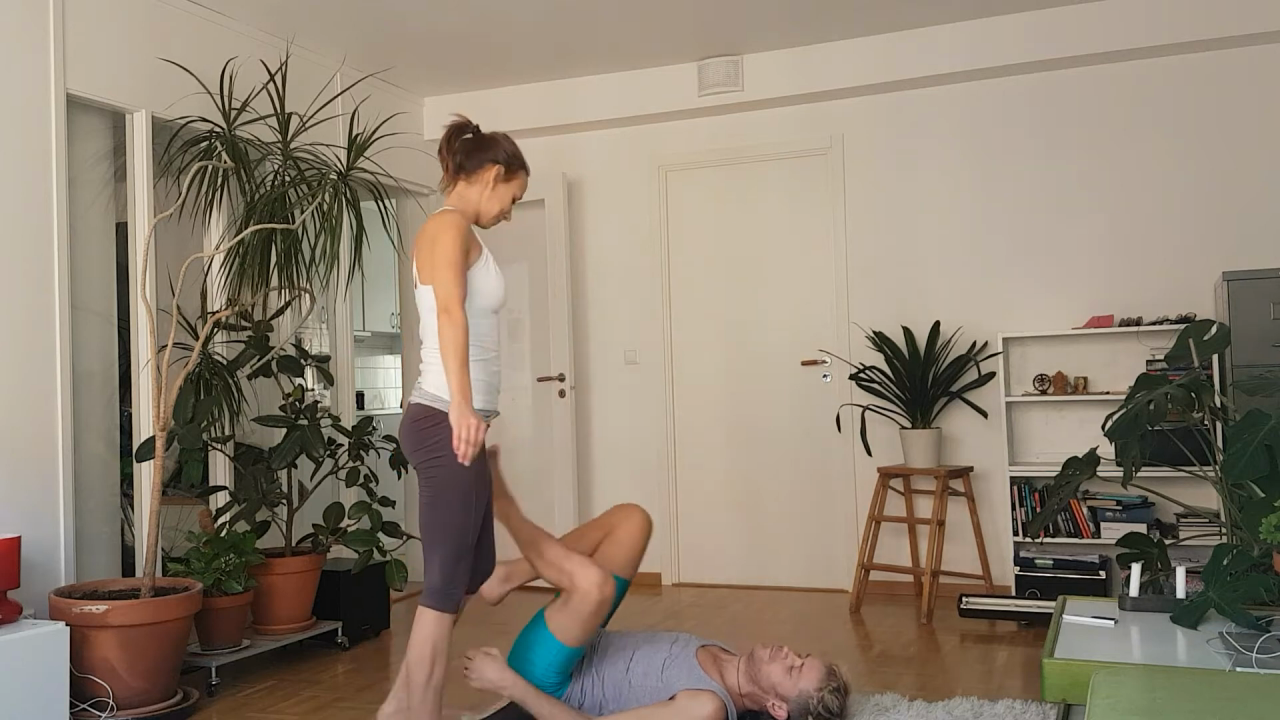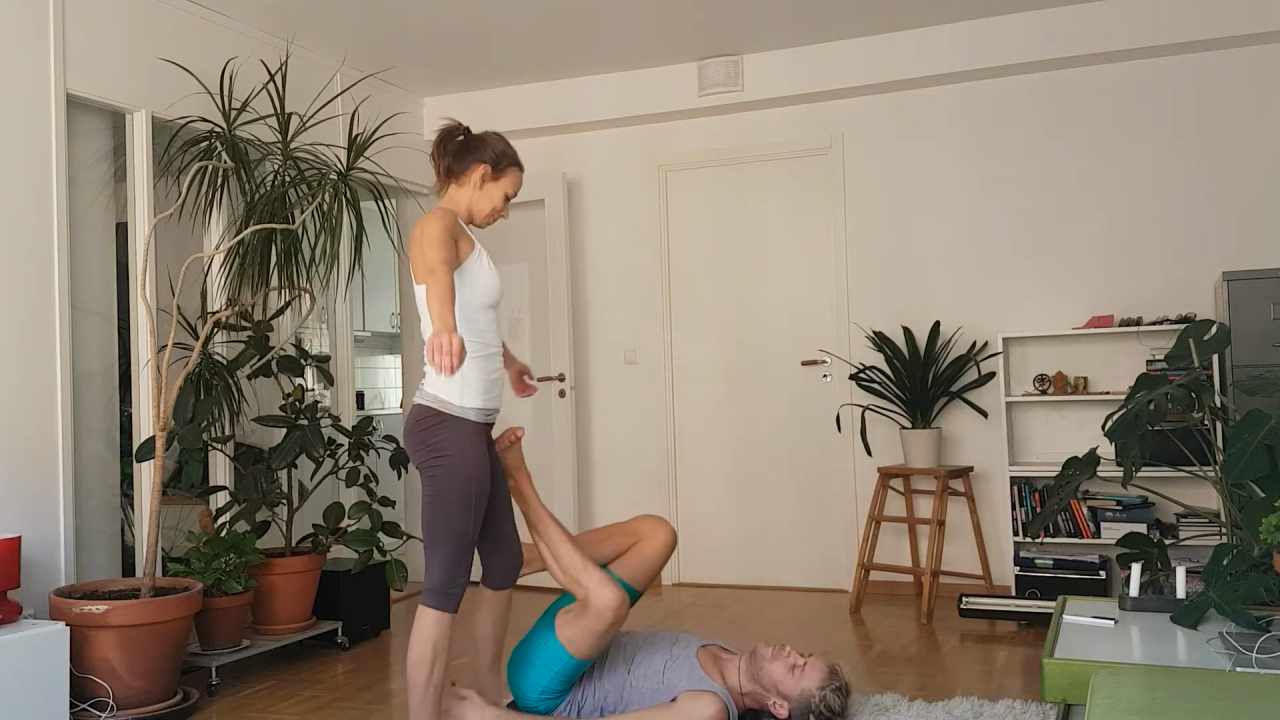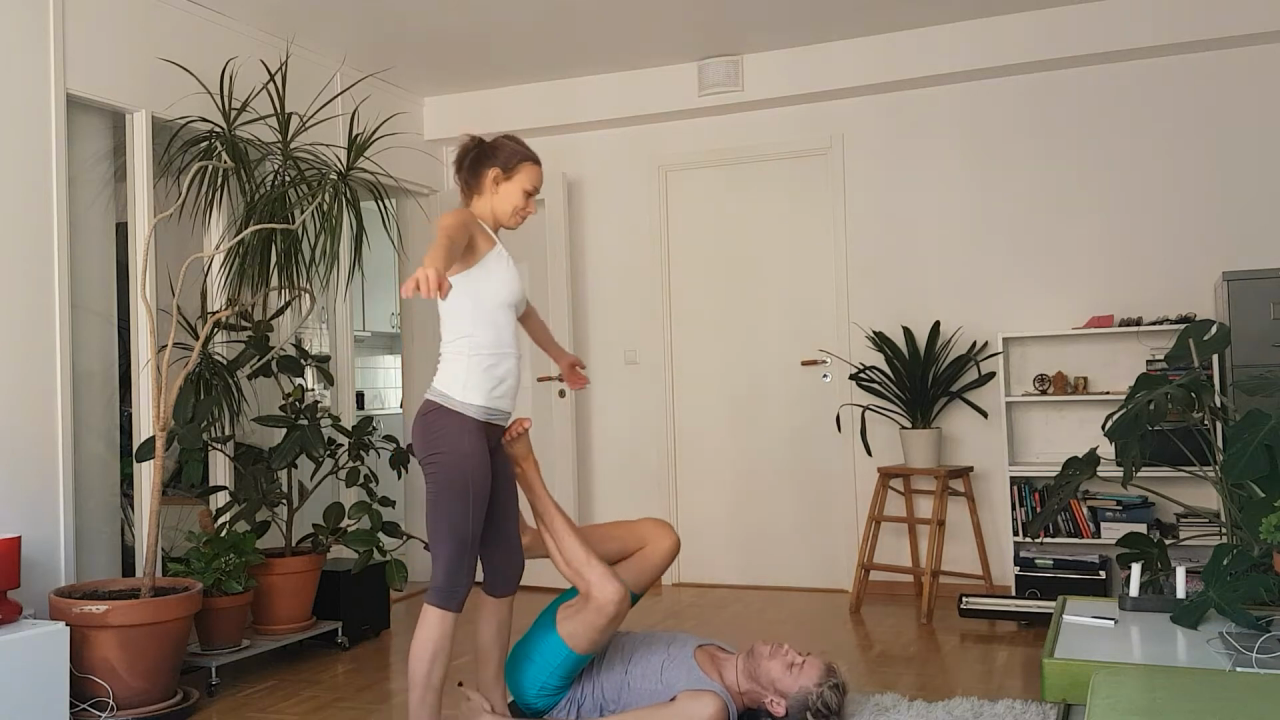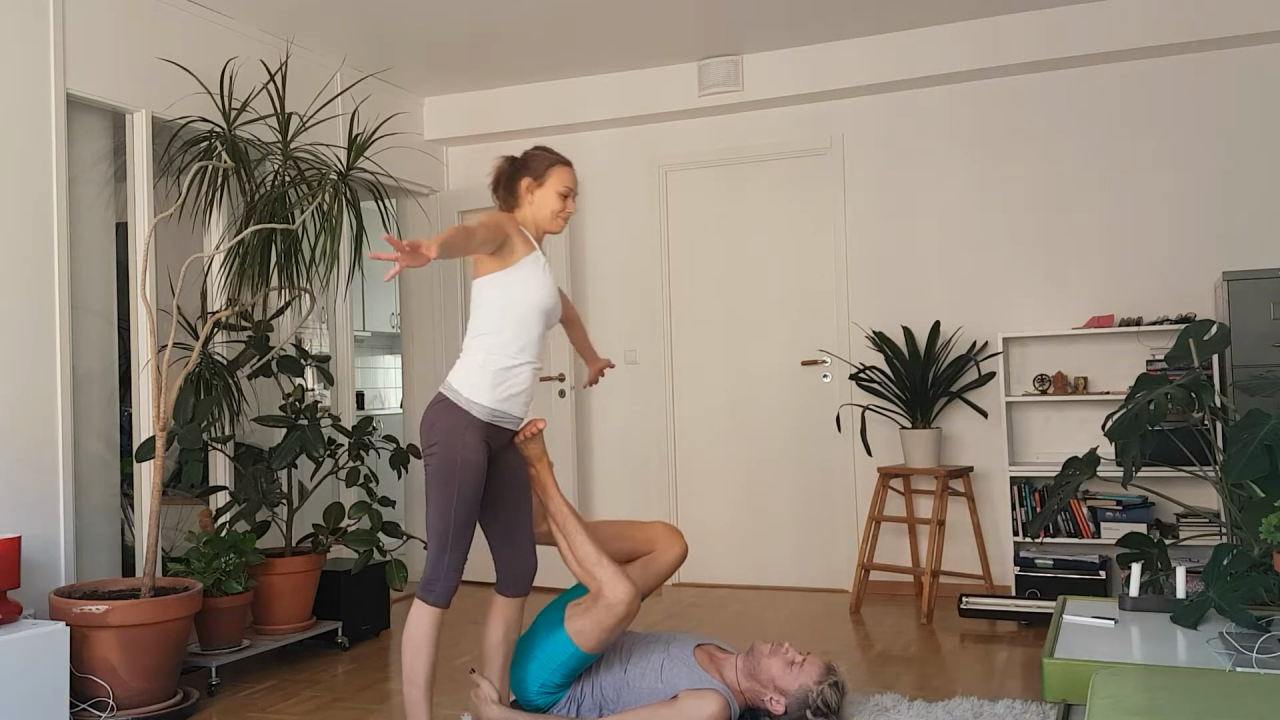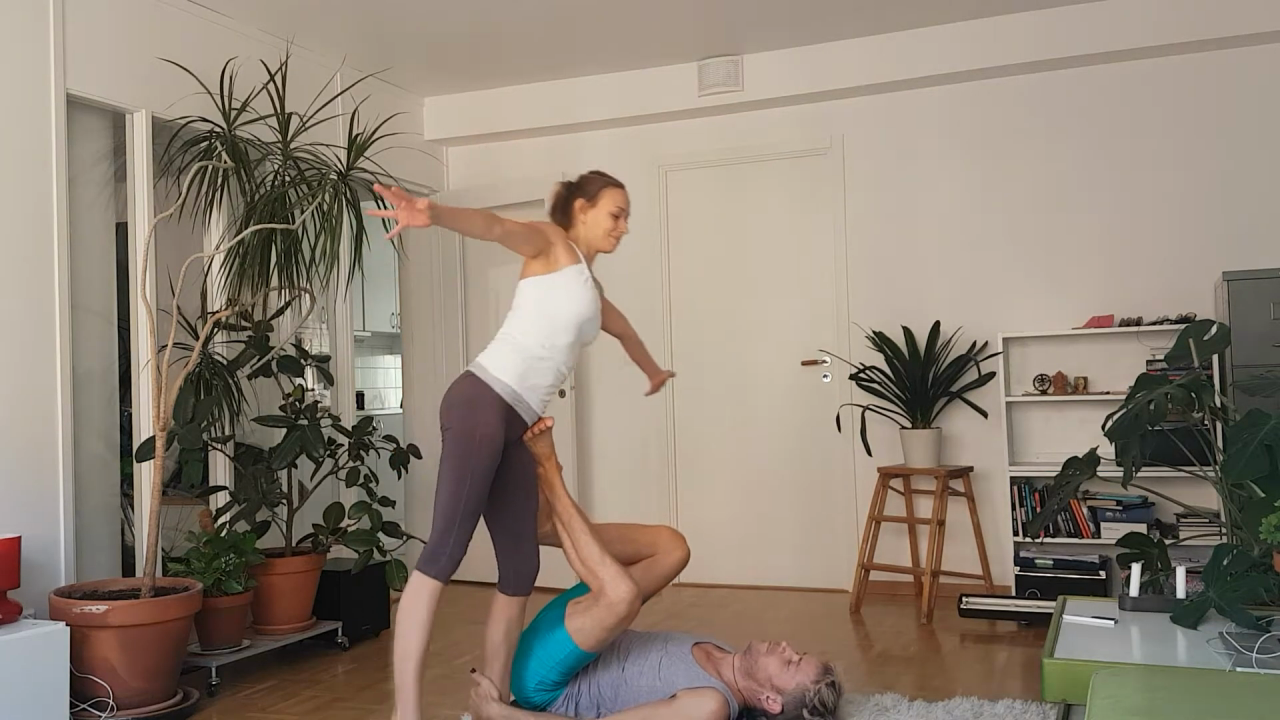
dt=0.3s
person 1, frame 1
left shoulder: (448, 231)
right shoulder: (451, 226)
right elbow: (451, 312)
right wrist: (460, 397)
left hip: (449, 421)
right hip: (444, 423)
left knee: (473, 567)
right knee: (447, 584)
person 1, frame 2
left shoulder: (459, 236)
right shoulder: (438, 224)
right elbow: (437, 278)
left wrist: (508, 361)
right wrist: (445, 327)
left hip: (470, 425)
right hip: (448, 423)
left knee: (504, 563)
right knee: (445, 583)
person 1, frame 3
left shoulder: (492, 247)
right shoulder: (464, 228)
left elbow: (519, 308)
right elbow: (445, 241)
left wrist: (561, 355)
right wrist: (433, 264)
left hip: (488, 429)
right hip: (453, 423)
left knee: (505, 573)
right knee: (452, 581)
person 1, frame 4
left shoulder: (536, 255)
right shoulder: (502, 232)
left elbow: (564, 309)
right elbow: (468, 234)
left wrist: (590, 355)
right wrist: (433, 247)
left hip: (502, 433)
right hip: (460, 420)
left knee: (518, 571)
right knee: (443, 576)
person 1, frame 5
left shoulder: (589, 283)
right shoulder: (550, 245)
left elbow: (618, 323)
right elbow: (494, 227)
left wrist: (652, 369)
right wrist: (434, 214)
left hip: (514, 426)
right hip: (482, 400)
left knee: (519, 571)
right knee: (445, 552)
person 2, frame 1
right shoulder: (733, 662)
left wrist: (509, 682)
left hip: (545, 684)
right hip: (580, 658)
left knee: (594, 581)
right knee: (631, 518)
left ankle: (501, 506)
right ankle: (510, 575)
person 2, frame 2
right shoulder: (731, 664)
left hip: (542, 687)
right hip: (580, 660)
left knee: (608, 600)
right knee: (656, 534)
left ankle: (522, 487)
right ankle: (526, 558)
person 2, frame 3
right shoulder: (734, 665)
left hip: (545, 687)
right hip: (578, 657)
left knee: (609, 592)
right knee: (659, 537)
left ankle: (529, 477)
right ankle: (528, 540)
person 2, frame 4
right shoulder: (735, 666)
left hip: (545, 686)
right hip: (579, 657)
left knee: (619, 594)
right knee: (668, 543)
left ankle: (541, 476)
right ankle: (541, 524)
person 2, frame 5
right shoulder: (733, 667)
left hip: (542, 678)
right hip: (563, 651)
left knee: (621, 592)
right knee: (670, 546)
left ankle: (549, 477)
